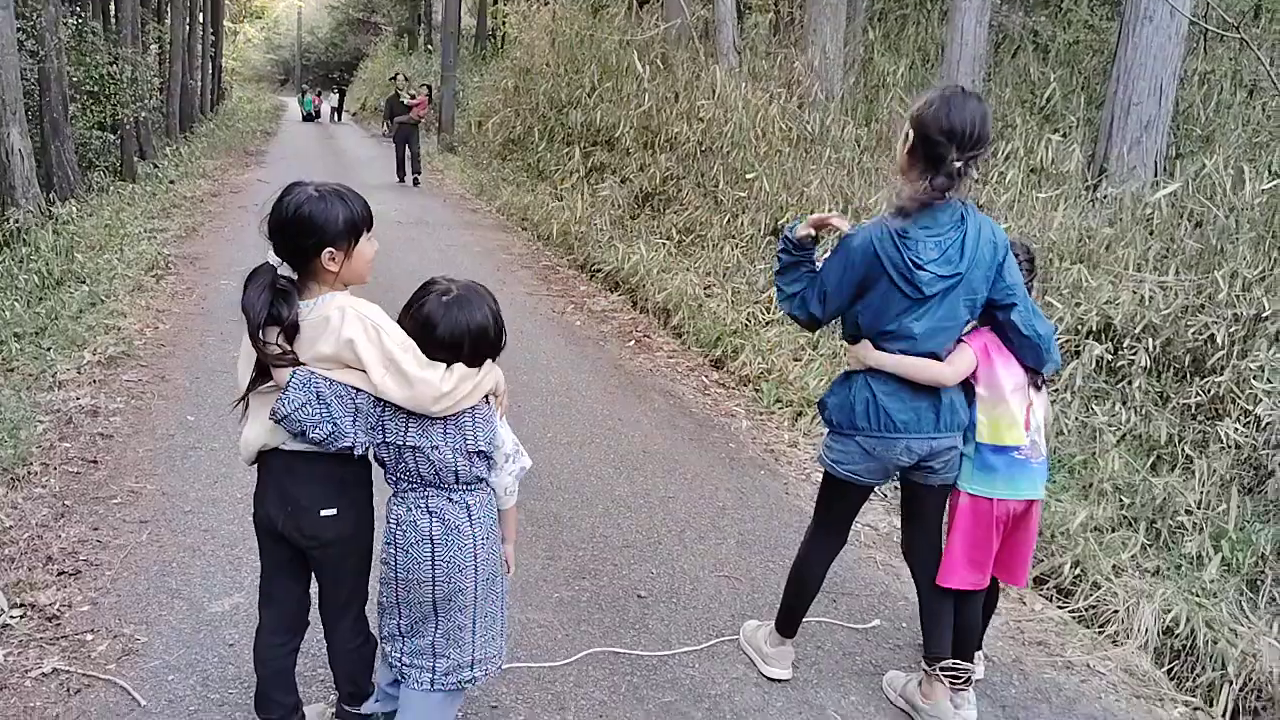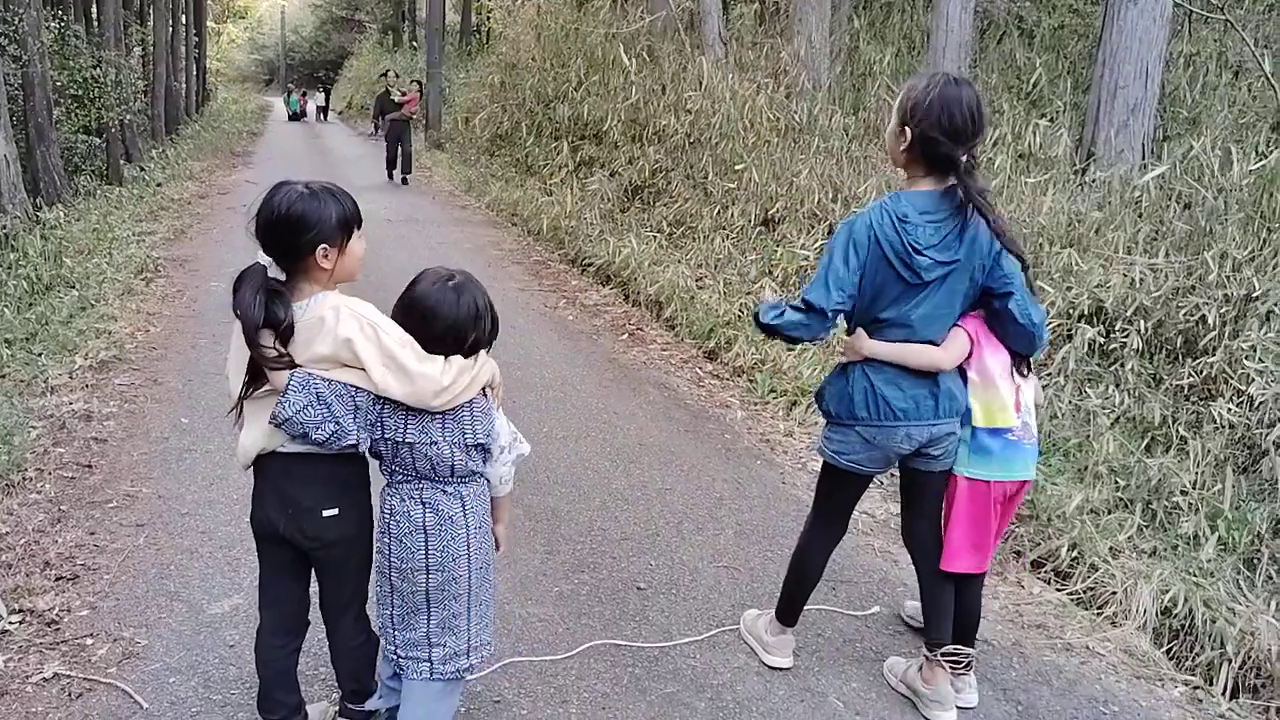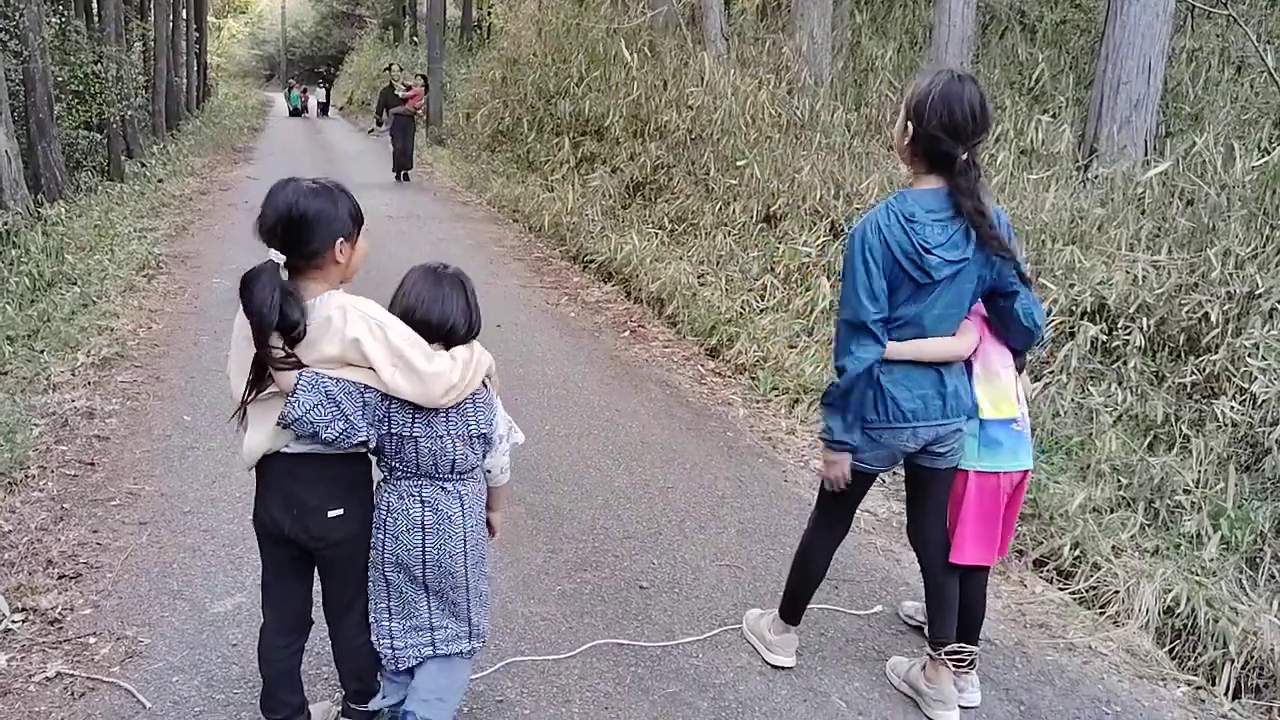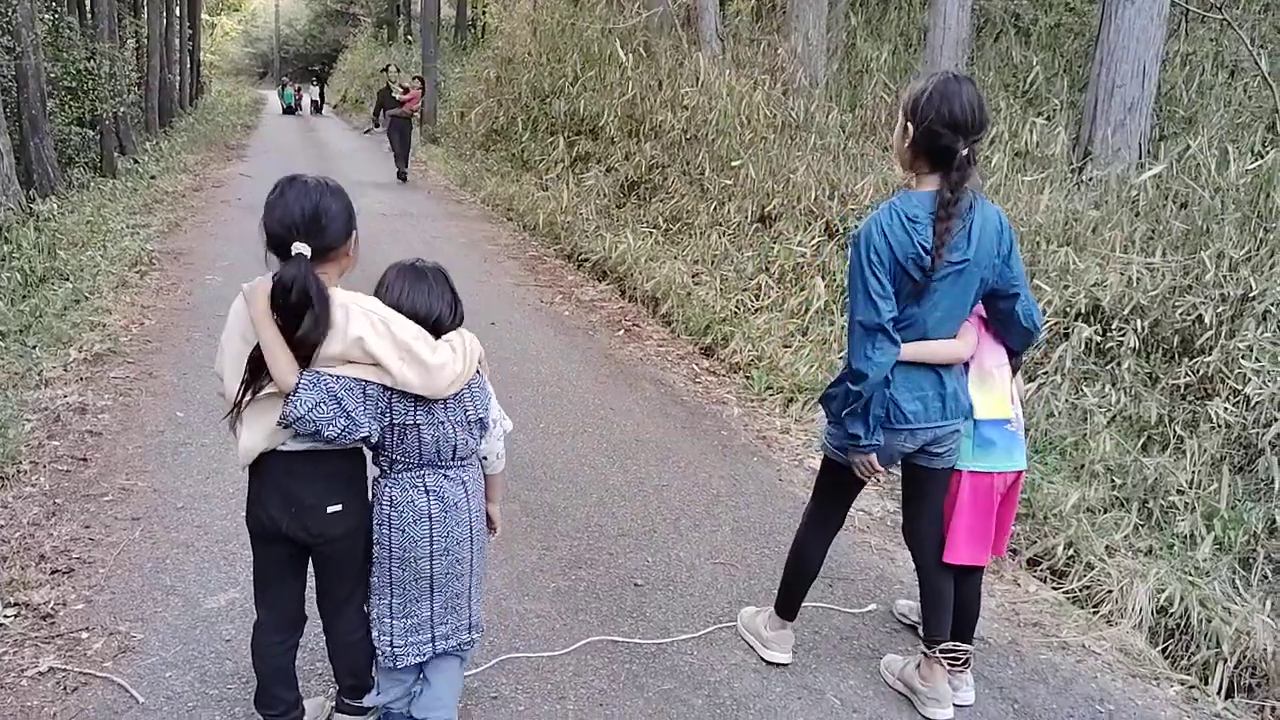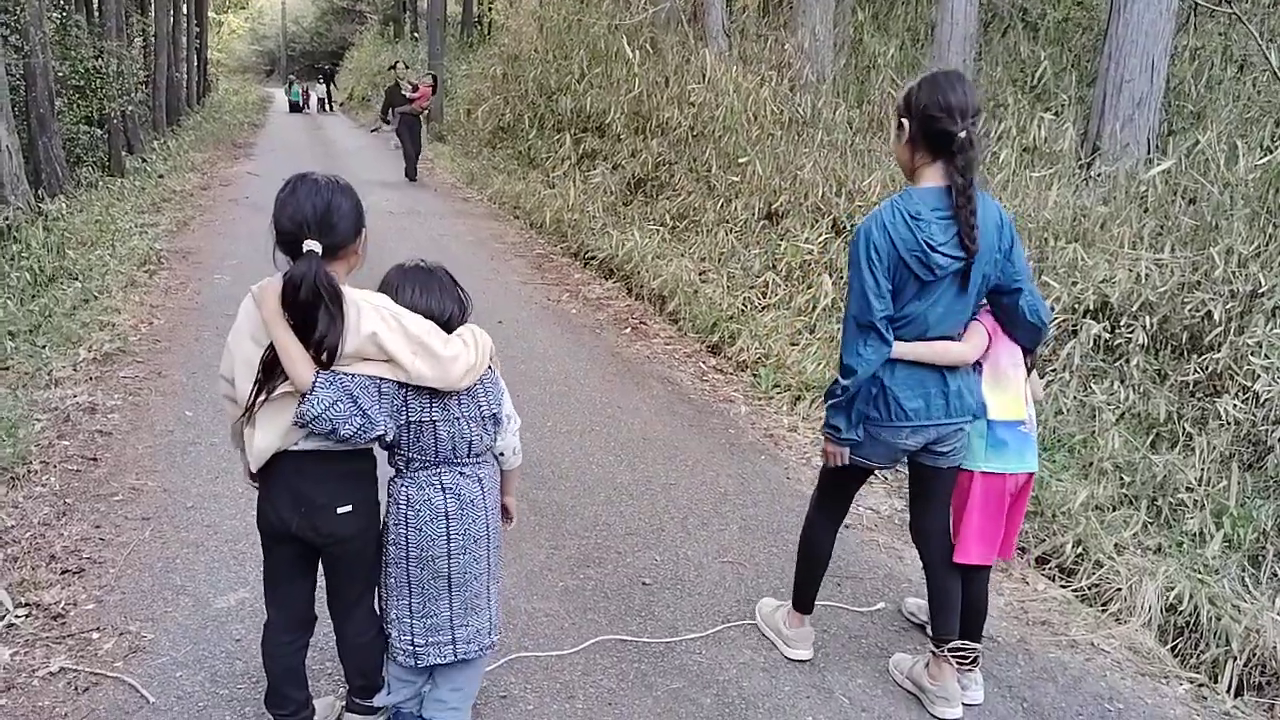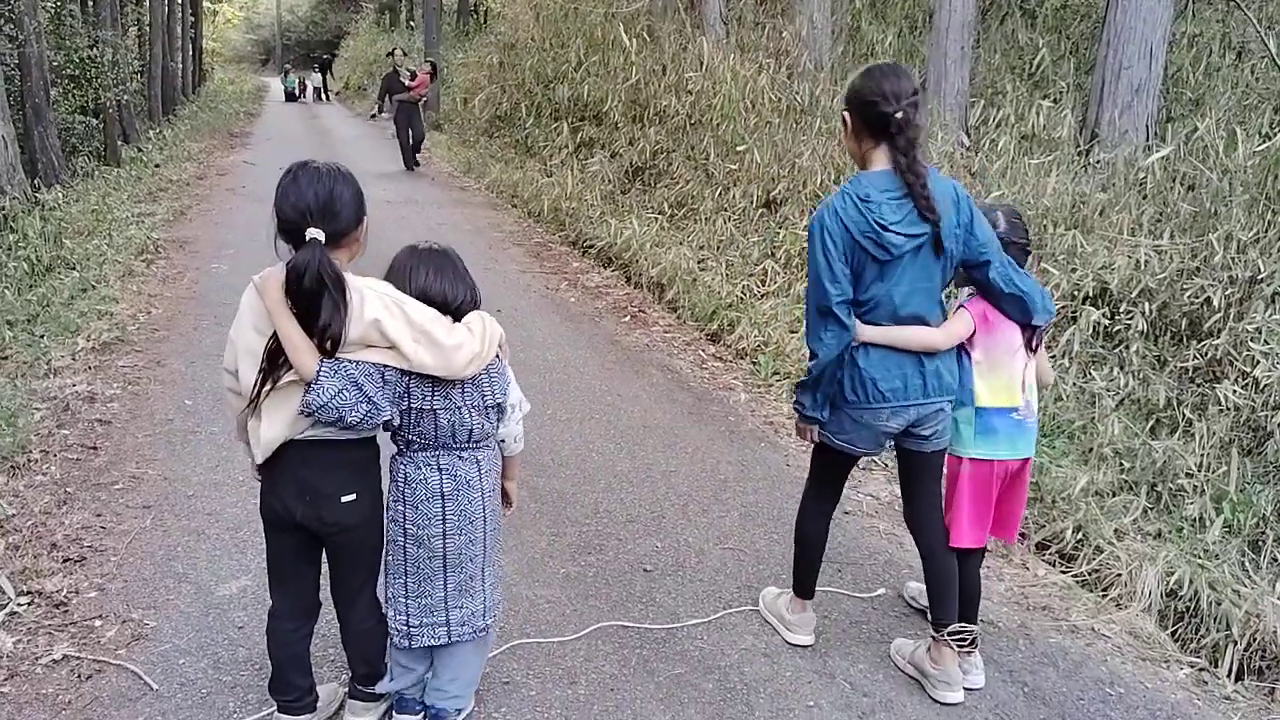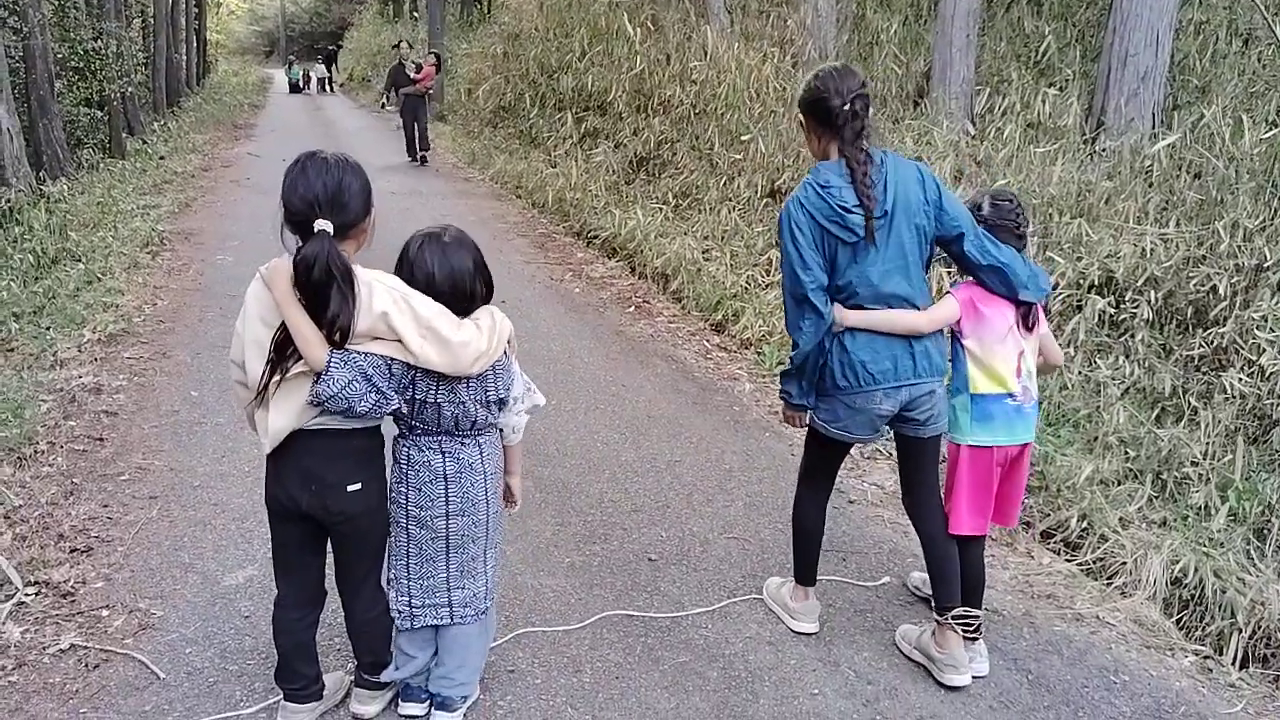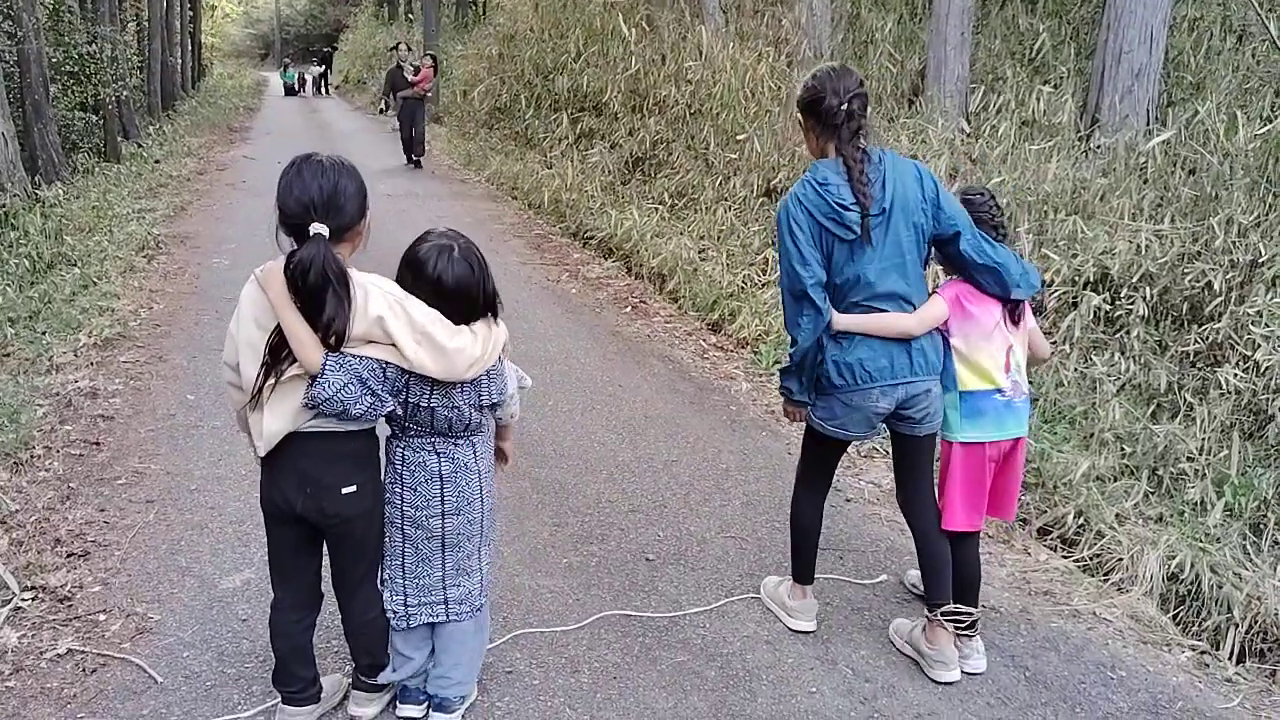
dt=0.2s
person 1, frame 1
left shoulder: (872, 238)
right shoulder: (987, 238)
left elbow: (806, 311)
right elbow: (1024, 326)
left wrist: (796, 241)
right wrist: (1043, 365)
left hip: (872, 419)
right hip: (942, 424)
left knee: (825, 535)
right knee: (925, 547)
left ankle: (780, 642)
person 1, frame 2
left shoulder: (869, 226)
right shoulder: (982, 226)
left elbow: (814, 317)
right elbow: (1018, 316)
left wrist: (767, 314)
right wrist: (1030, 351)
left hip: (871, 409)
right hip: (940, 411)
left knee: (825, 524)
right knee: (927, 536)
left ankle: (780, 631)
person 1, frame 3
left shoulder: (878, 227)
right shoulder: (986, 223)
left elbow: (859, 339)
right elbow: (1019, 313)
left wrist: (839, 435)
right wrist: (1021, 348)
left hip: (881, 409)
right hip: (945, 409)
left knee: (829, 522)
right knee: (933, 534)
left ankle: (783, 630)
person 1, frame 4
left shoulder: (882, 229)
right shoulder: (991, 224)
left elbow: (871, 343)
right elbow: (1017, 315)
left wrist: (861, 434)
right wrist: (1008, 354)
left hip: (885, 410)
right hip: (945, 411)
left knee: (823, 517)
right knee: (928, 533)
left ankle: (778, 626)
person 1, frame 5
left shoulder: (882, 225)
right shoulder: (992, 219)
left elbow: (866, 338)
right elbow: (1025, 311)
left wrist: (842, 423)
right wrist: (1023, 350)
left hip: (888, 407)
right hip: (951, 408)
left knee: (826, 510)
right knee: (934, 530)
left ankle: (798, 622)
person 1, frame 6
left shoulder: (836, 212)
right shoulder: (947, 199)
left elbow: (830, 321)
right elbow: (999, 278)
left wrist: (812, 404)
right wrist: (1037, 313)
left hip: (863, 390)
right hip: (932, 388)
left knee: (820, 496)
right knee: (927, 514)
left ankle: (798, 608)
right ankle: (945, 656)
person 1, frame 7
left shoulder: (804, 205)
right shoulder: (914, 179)
left elbow: (808, 310)
right elbow: (979, 250)
left wrist: (797, 390)
right wrist: (1035, 288)
left hip: (853, 376)
right hip: (922, 369)
left knee: (815, 483)
right knee: (925, 498)
left ankle: (802, 596)
right ankle: (949, 641)
person 1, frame 8
left shoulder: (801, 203)
right shoulder: (914, 178)
left elbow: (807, 306)
right elbow: (972, 249)
left wrist: (796, 385)
right wrist: (1027, 284)
left hip: (850, 374)
right hip: (919, 369)
left knee: (812, 481)
right knee: (919, 495)
left ankle: (800, 594)
right ankle: (939, 636)
person 2, frame 1
left shoulder: (269, 309)
right shoulder: (355, 322)
left elbow: (256, 387)
right elbow: (430, 389)
right wrist: (488, 377)
left hip: (274, 484)
right hip: (334, 489)
left knee: (279, 612)
right knee: (344, 612)
person 2, frame 2
left shoulder: (258, 311)
right shoulder: (350, 322)
left elbow: (245, 389)
right elbow: (429, 383)
right wrist: (484, 369)
left hip: (271, 486)
right hip: (334, 490)
left knee: (279, 614)
right knee: (346, 612)
person 2, frame 3
left shoulder: (258, 307)
right shoulder: (356, 322)
left elbow: (245, 387)
right elbow: (438, 381)
right wrist: (480, 358)
left hip: (274, 486)
right hip: (338, 490)
left knee: (282, 614)
right knee: (349, 611)
person 2, frame 4
left shoulder: (250, 305)
right shoulder: (357, 318)
left elbow: (233, 384)
right elbow: (438, 372)
right wrist: (469, 345)
left hip: (267, 484)
right hip: (333, 486)
left knee: (276, 611)
right knee: (345, 607)
person 2, frame 5
left shoulder: (258, 305)
right shoulder: (370, 316)
left elbow: (233, 389)
right elbow: (454, 364)
left wrist: (255, 455)
right wrist: (478, 340)
left hip: (277, 485)
right hip: (344, 487)
left knee: (285, 611)
right knee: (355, 607)
person 2, frame 6
left shoulder: (261, 295)
right shoulder: (372, 304)
left elbow: (236, 381)
right elbow: (456, 352)
right wrist: (487, 328)
left hip: (281, 473)
right hip: (347, 474)
left knee: (289, 599)
right knee: (357, 594)
person 2, frame 7
left shoulder: (266, 286)
right shoulder: (379, 296)
left elbow: (243, 374)
right elbow: (461, 348)
right wrist: (496, 323)
left hip: (286, 464)
right hip: (352, 464)
left knee: (295, 588)
right knee: (362, 583)
person 2, frame 8
left shoulder: (259, 290)
right shoulder: (373, 300)
left elbow: (237, 377)
right elbow: (455, 355)
right wrist: (493, 331)
left hip: (281, 467)
right hip: (347, 466)
left knee: (291, 591)
right knee: (359, 586)
person 3, frame 1
left shoulder: (382, 403)
right shoulder: (483, 417)
left elbow: (298, 391)
right elbow: (504, 489)
right wrist: (507, 539)
left hip: (408, 537)
right hip: (468, 543)
left knee: (405, 629)
right knee: (449, 645)
person 3, frame 2
left shoulder: (378, 396)
right shoulder: (479, 409)
left elbow: (294, 390)
right elbow: (499, 477)
right wrist: (500, 524)
left hip: (402, 529)
right hip: (461, 533)
left knee: (403, 623)
right knee: (446, 638)
person 3, frame 3
left shoulder: (379, 392)
right shoulder: (478, 397)
left elbow: (299, 387)
right elbow: (497, 467)
right wrist: (495, 510)
left hip: (397, 526)
right hip: (458, 527)
left knee: (400, 619)
right knee: (454, 628)
person 3, frame 4
left shoulder: (373, 387)
right shoulder: (471, 383)
left elbow: (295, 384)
right elbow: (492, 454)
left wrist: (263, 313)
right wrist: (492, 502)
left hip: (398, 519)
right hip: (458, 518)
left knee: (396, 613)
right knee: (453, 619)
person 3, frame 5
left shoulder: (388, 386)
right shoulder: (484, 378)
left elbow: (312, 384)
right elbow: (508, 449)
left wrist: (273, 315)
right wrist: (508, 495)
left hip: (414, 517)
right hip: (475, 516)
left knee: (410, 613)
right knee: (468, 616)
person 3, frame 6
left shoulder: (393, 370)
right shoulder: (489, 364)
left elbow: (316, 372)
right elbow: (511, 435)
left wrist: (276, 302)
right wrist: (509, 480)
left hip: (415, 499)
right hip: (473, 498)
left knee: (411, 595)
right knee: (466, 597)
person 3, frame 7
left shoulder: (400, 357)
right shoulder: (494, 354)
left elbow: (325, 362)
right elbow: (511, 424)
left wrist: (283, 291)
right wrist: (513, 474)
left hip: (416, 483)
right hip: (476, 485)
left knee: (414, 580)
right knee: (468, 583)
person 3, frame 8
left shoulder: (395, 360)
left elbow: (319, 365)
right elbow: (506, 411)
left wrist: (278, 295)
right wrist: (503, 441)
left hip: (409, 486)
right hip: (467, 485)
left knee: (408, 581)
right knee: (462, 585)
person 4, frame 1
left shoulder: (981, 341)
left elbow: (945, 375)
left wrist: (875, 358)
left hip: (986, 480)
right hip: (1028, 480)
left knee: (968, 580)
right knee: (988, 574)
right ankle: (969, 653)
person 4, frame 2
left shoulder: (972, 325)
left elbow: (941, 358)
right elbow: (1035, 395)
left wrist: (870, 347)
left hip: (981, 460)
right hip: (1020, 457)
left knee: (965, 561)
right knee: (973, 556)
left ankle: (959, 675)
person 4, frame 3
left shoulder: (974, 319)
left elbow: (957, 348)
right elbow: (1021, 385)
left wrist: (887, 349)
left hip: (984, 455)
right hip: (1015, 452)
left knee: (972, 557)
right knee: (975, 550)
left ankle: (964, 671)
right ankle: (951, 616)
person 4, frame 4
left shoulder: (971, 319)
left elbow: (958, 349)
right elbow: (1017, 389)
left hip: (978, 456)
right hip: (1008, 453)
left knee: (967, 557)
right knee: (965, 550)
left ankle: (957, 669)
person 4, frame 5
left shoulder: (983, 321)
left elbow: (964, 352)
right elbow: (1036, 390)
left wrist: (893, 348)
left hip: (988, 456)
right hip: (1019, 453)
left knee: (975, 555)
right knee: (974, 548)
left ankle: (967, 669)
person 4, frame 6
left shoulder: (976, 309)
left elbow: (938, 339)
right elbow: (1045, 377)
left wrist: (865, 332)
left hip: (980, 444)
right hip: (1018, 442)
left knee: (966, 542)
right knee: (971, 536)
left ankle: (966, 654)
person 4, frame 7
left shoulder: (968, 295)
right shoulder: (1027, 297)
left elbow: (922, 322)
right elbow: (1055, 358)
left wrist: (850, 316)
left hip: (980, 430)
right hip: (1019, 427)
left knee: (967, 530)
right knee: (972, 522)
left ankle: (970, 641)
right ankle: (951, 587)
person 4, frame 8
left shoulder: (955, 293)
right shoulder: (1013, 291)
left elbow: (913, 325)
right elbow: (1041, 351)
left wrist: (842, 321)
left hip: (972, 427)
right hip: (1011, 421)
left knee: (961, 526)
right knee: (965, 518)
left ankle: (966, 638)
right ankle: (945, 583)
